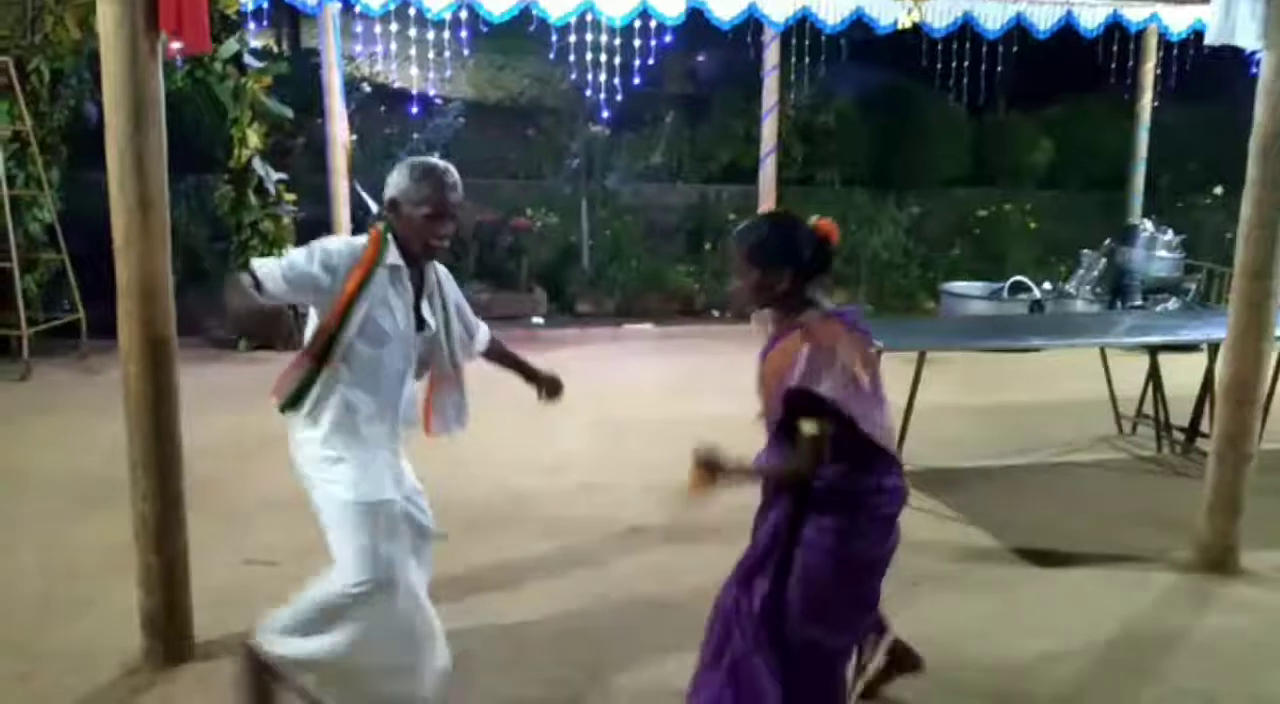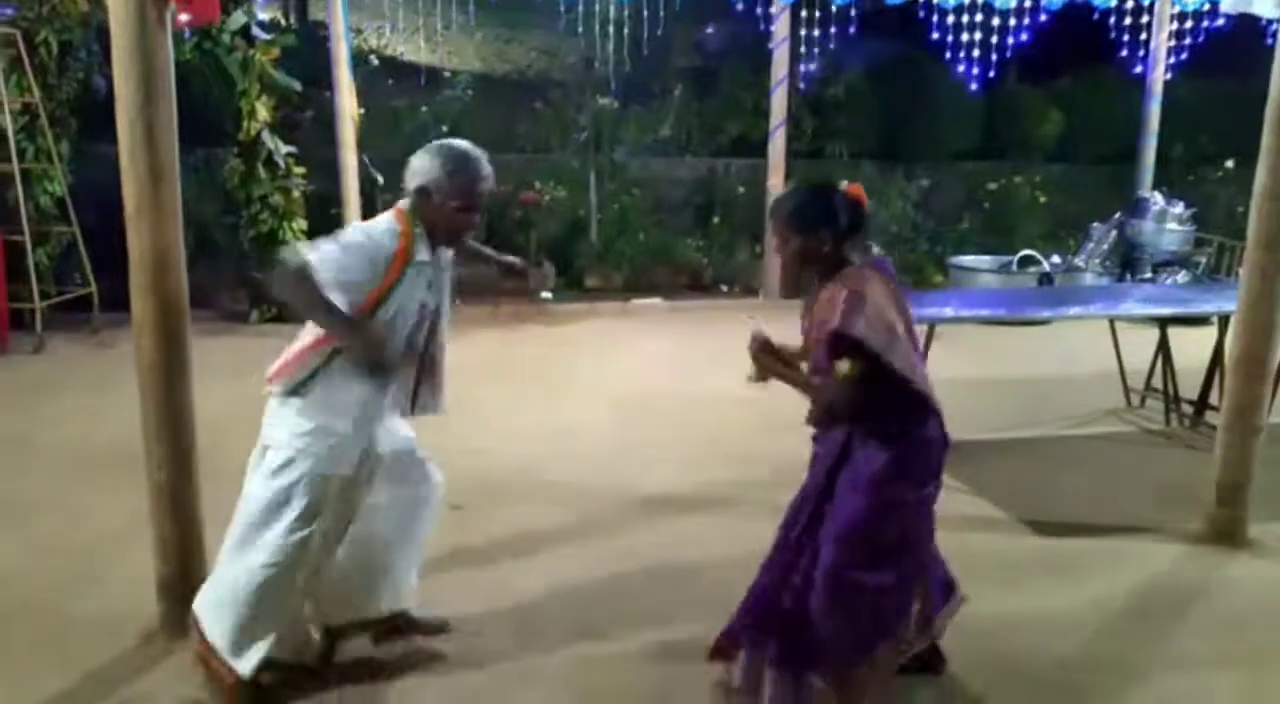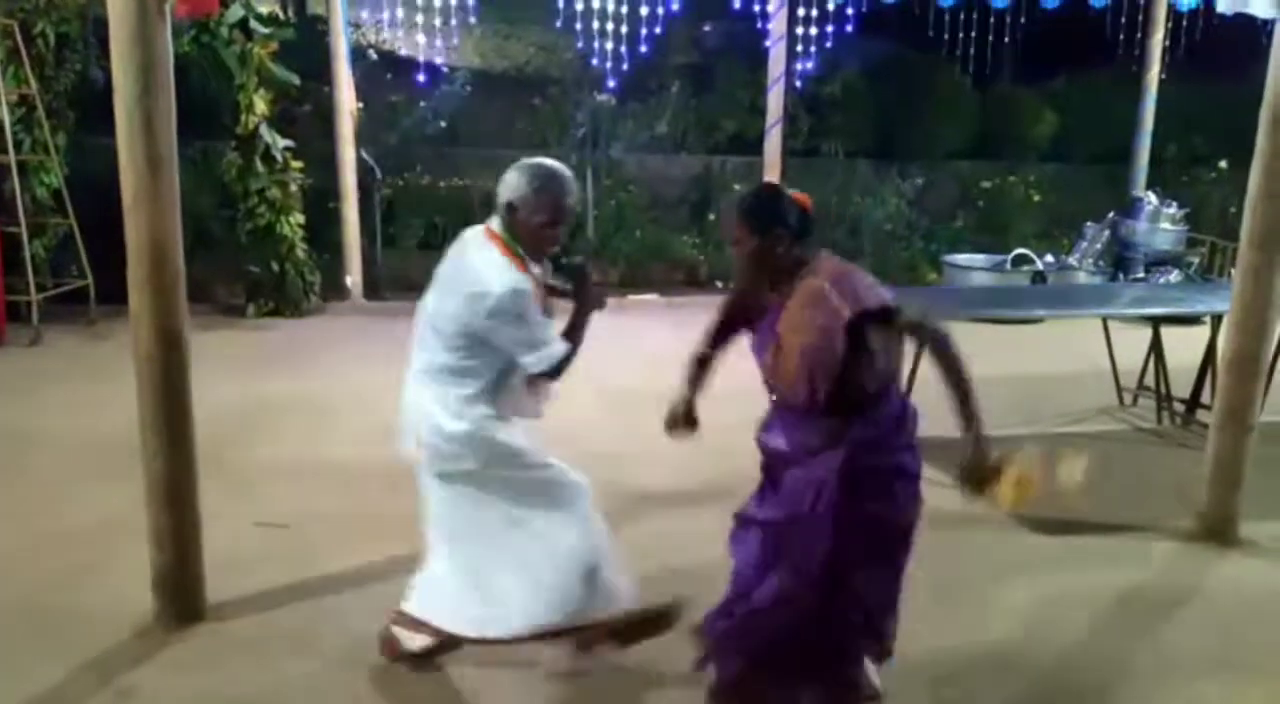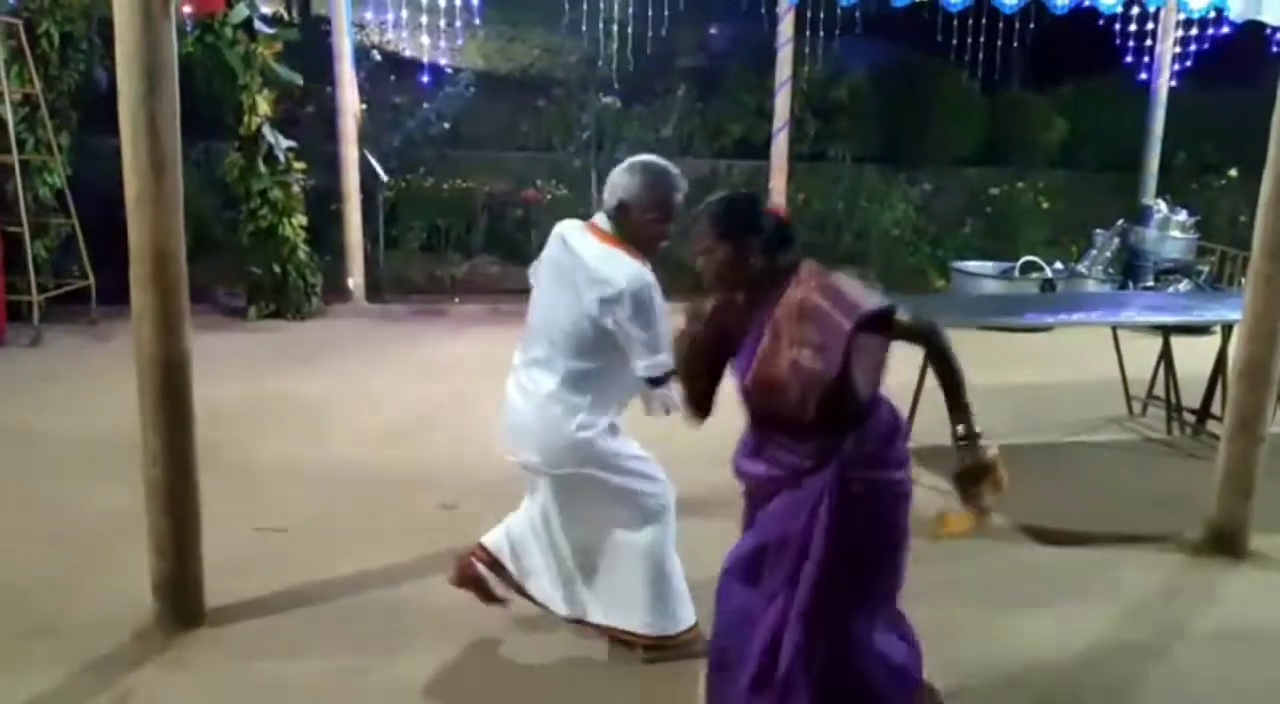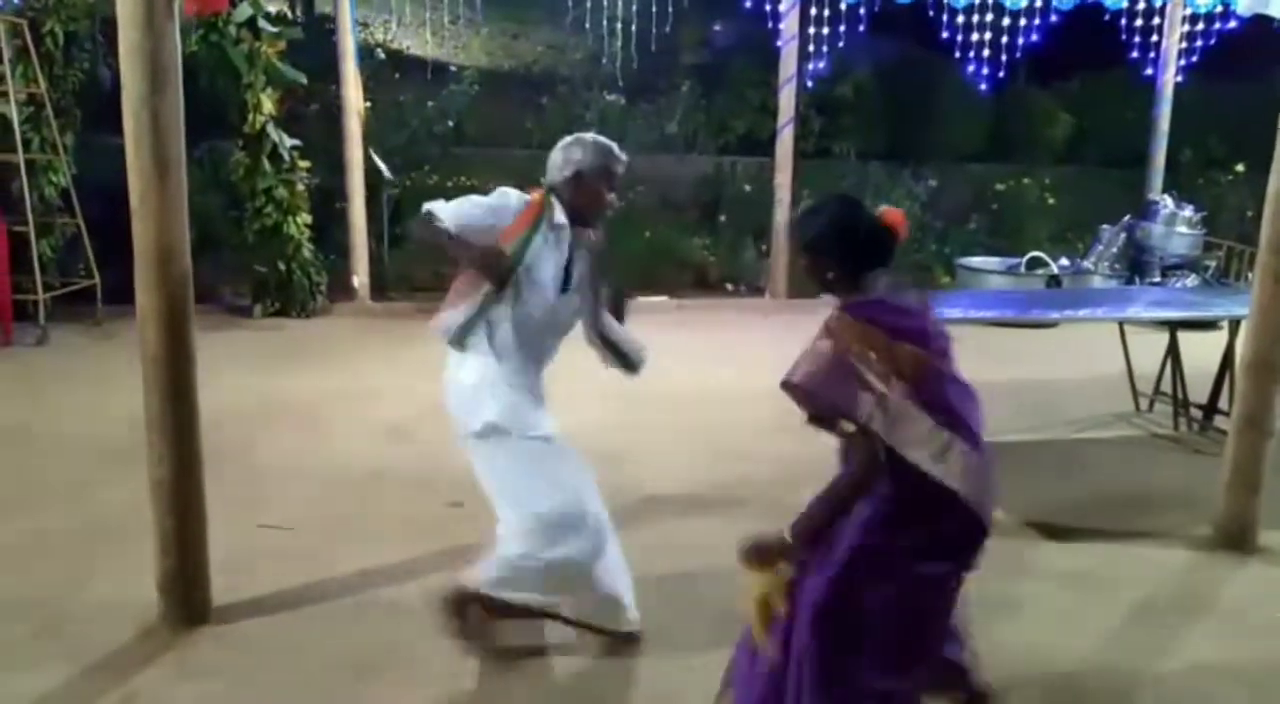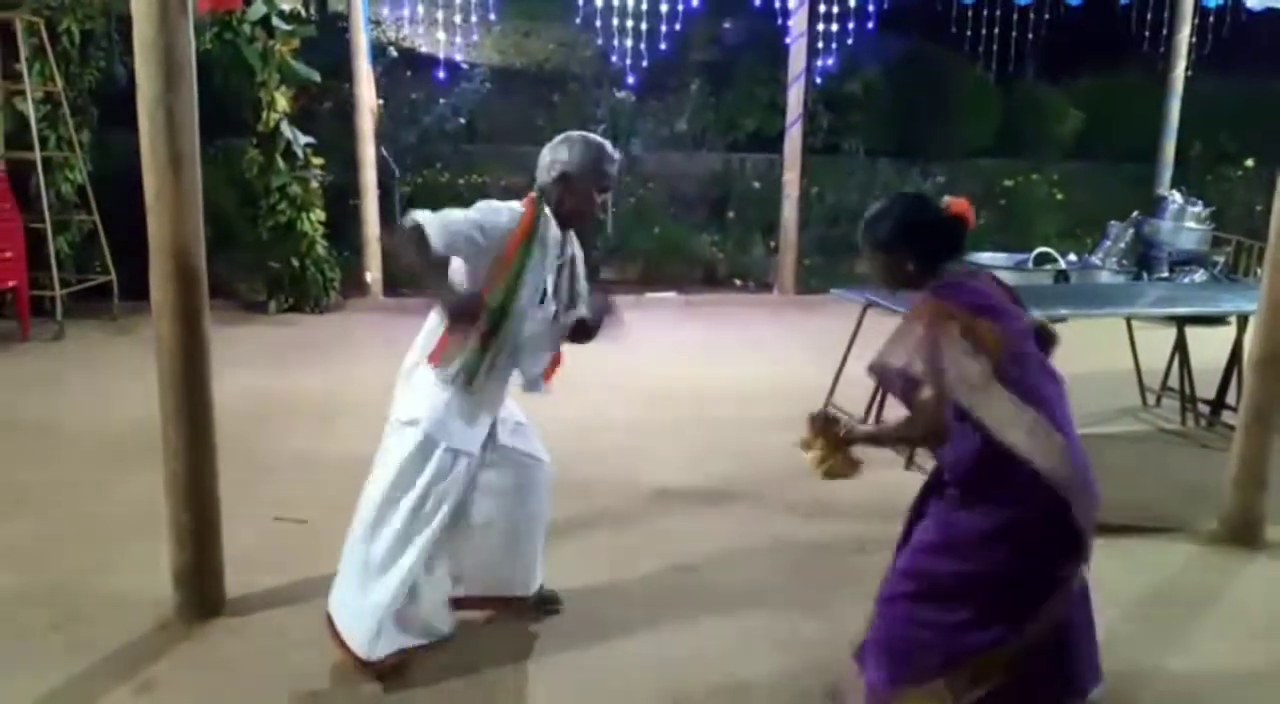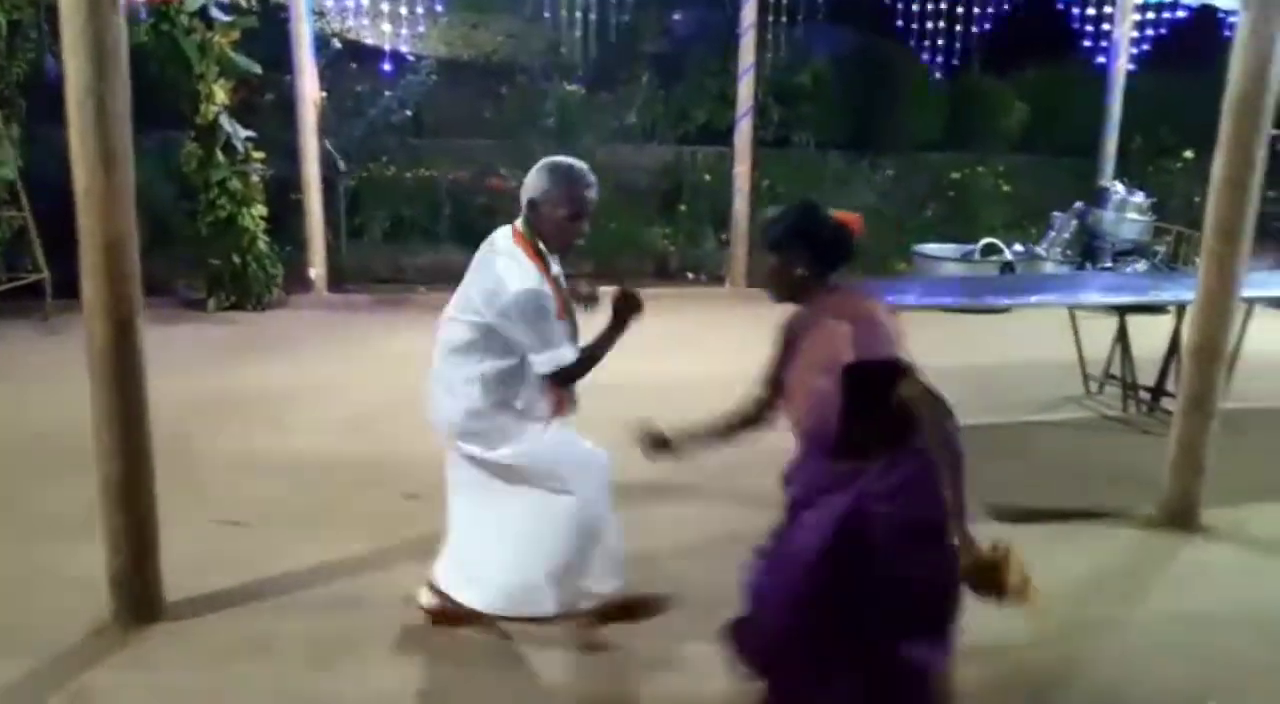
dt=0.4s
person 1, frame 1
left shoulder: (437, 279)
right shoulder: (344, 259)
left elbow: (475, 338)
right elbow: (252, 281)
left wrist: (533, 375)
right wrist: (252, 304)
left hip: (380, 440)
right hip: (335, 441)
left knee: (410, 536)
right knee: (366, 572)
right ankle: (274, 650)
person 1, frame 2
left shoulder: (433, 245)
right shoulder: (376, 245)
right elbow: (291, 280)
left wrist: (502, 261)
right wrist: (349, 333)
left hip: (371, 414)
right hip: (317, 415)
left knee: (413, 489)
right knee: (281, 540)
left ankle: (374, 609)
right ankle: (225, 648)
person 1, frame 3
left shoulder: (474, 242)
right shoulder: (505, 288)
right elbow: (550, 365)
left wrist: (573, 299)
right wrist: (582, 307)
left hip: (440, 417)
right hip: (465, 427)
left knee: (468, 533)
right knee: (565, 503)
left ankle: (414, 628)
right ankle: (602, 618)
person 1, frame 4
left shoulder: (565, 236)
right shoulder: (632, 282)
right elbow: (657, 373)
left hip: (528, 403)
right hip: (570, 424)
left knee: (557, 506)
right knee: (647, 503)
left ankle: (487, 563)
right ankle: (659, 630)
person 1, frame 5
left shoulder: (583, 246)
right shoulder: (515, 210)
left elbow: (597, 322)
right elbow: (429, 222)
right wrist: (471, 253)
left hip: (519, 385)
right hip: (489, 382)
left knee: (527, 493)
right knee: (555, 502)
left ankle: (512, 595)
right ankle: (480, 595)
person 1, frame 6
left shoulder: (567, 247)
right shoulder: (502, 224)
left elbow: (581, 330)
right elbow: (404, 233)
left wrist: (592, 313)
right wrist: (448, 288)
left hip: (488, 394)
right hip: (441, 391)
left knee: (524, 473)
right knee: (411, 510)
left ankle: (509, 587)
right ankle: (363, 628)
person 1, frame 7
left shoulder: (508, 241)
right shoulder: (524, 287)
right elbow: (563, 372)
right wrist: (619, 323)
left hip: (478, 400)
right hip: (480, 411)
left knee: (492, 504)
right knee: (585, 475)
left ankle: (450, 597)
right ankle: (591, 598)
person 2, frame 1
left shoulder: (821, 346)
right shoulder: (790, 324)
left elbow: (809, 460)
left wrist: (729, 469)
left hip: (843, 498)
right hip: (810, 488)
left knee: (806, 618)
right ankle: (882, 654)
person 2, frame 2
left shoulder: (854, 294)
right shoulder: (840, 281)
left elbow: (841, 399)
left wrist: (778, 368)
right wrist: (802, 356)
left hip: (888, 444)
right hip: (869, 438)
left knee: (846, 560)
right knee: (891, 548)
right ankle: (913, 647)
person 2, frame 3
left shoulder: (834, 285)
right shoulder: (751, 292)
left elbow: (930, 337)
right elbow: (707, 351)
left wrist: (974, 435)
right wrist: (686, 396)
left hip: (864, 454)
right hip: (798, 451)
left knee: (839, 580)
right knee: (765, 556)
person 2, frame 4
left shoulder: (820, 296)
right shoulder: (725, 318)
left elbow: (929, 337)
right elbow: (701, 408)
left wrist: (965, 439)
right wrist: (687, 361)
left hip: (852, 474)
right hip: (780, 477)
left knee: (839, 610)
right knee: (759, 603)
person 2, frame 5
left shoulder: (844, 339)
right shoulder: (900, 305)
left elbow: (867, 463)
left wrist: (790, 542)
left hip: (916, 499)
right hip: (946, 477)
person 2, frame 6
left shoulder: (931, 317)
right shoulder: (980, 285)
left elbow: (931, 427)
right elbow: (1044, 340)
left wrist: (850, 434)
left hip: (1002, 482)
right hip: (1043, 469)
left knee: (923, 600)
right knee: (1034, 596)
person 2, frame 7
left shoulder: (855, 323)
right shoulder: (803, 326)
left elbow: (932, 414)
right elbow: (762, 407)
left wrist: (958, 531)
right wrist: (680, 441)
left hip: (890, 499)
right hip: (833, 493)
left knee: (892, 642)
right knee: (780, 608)
